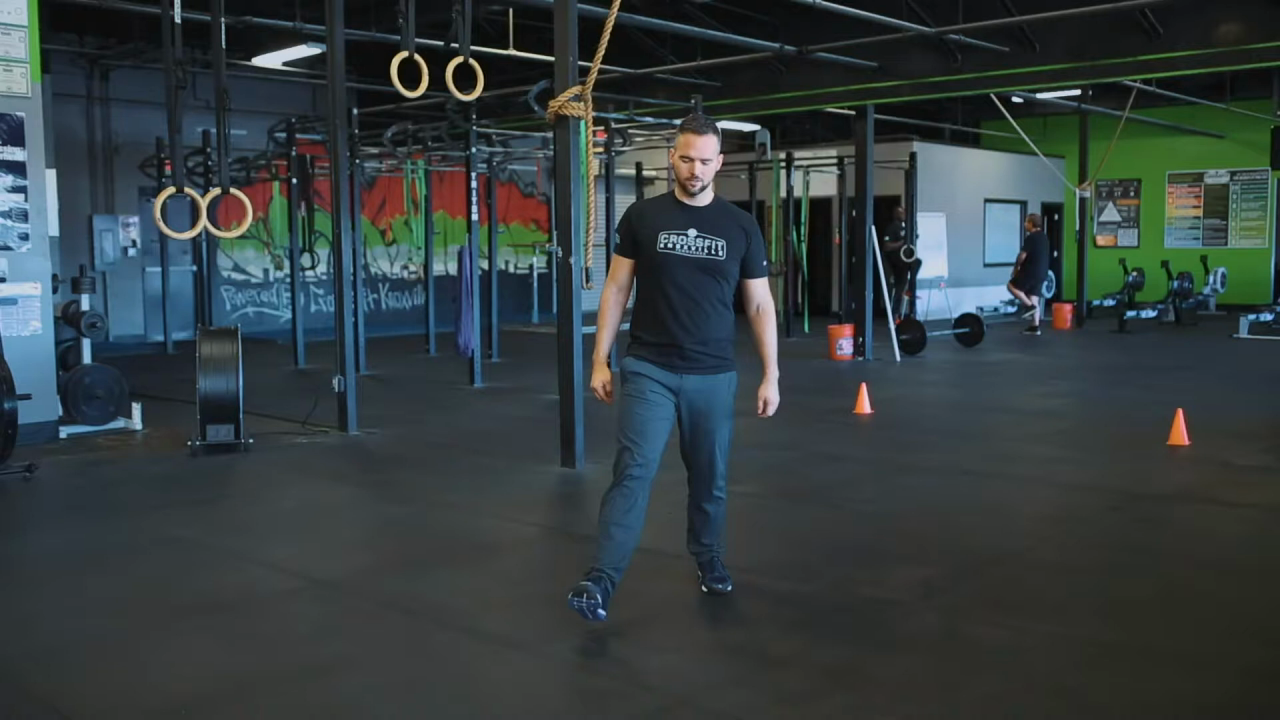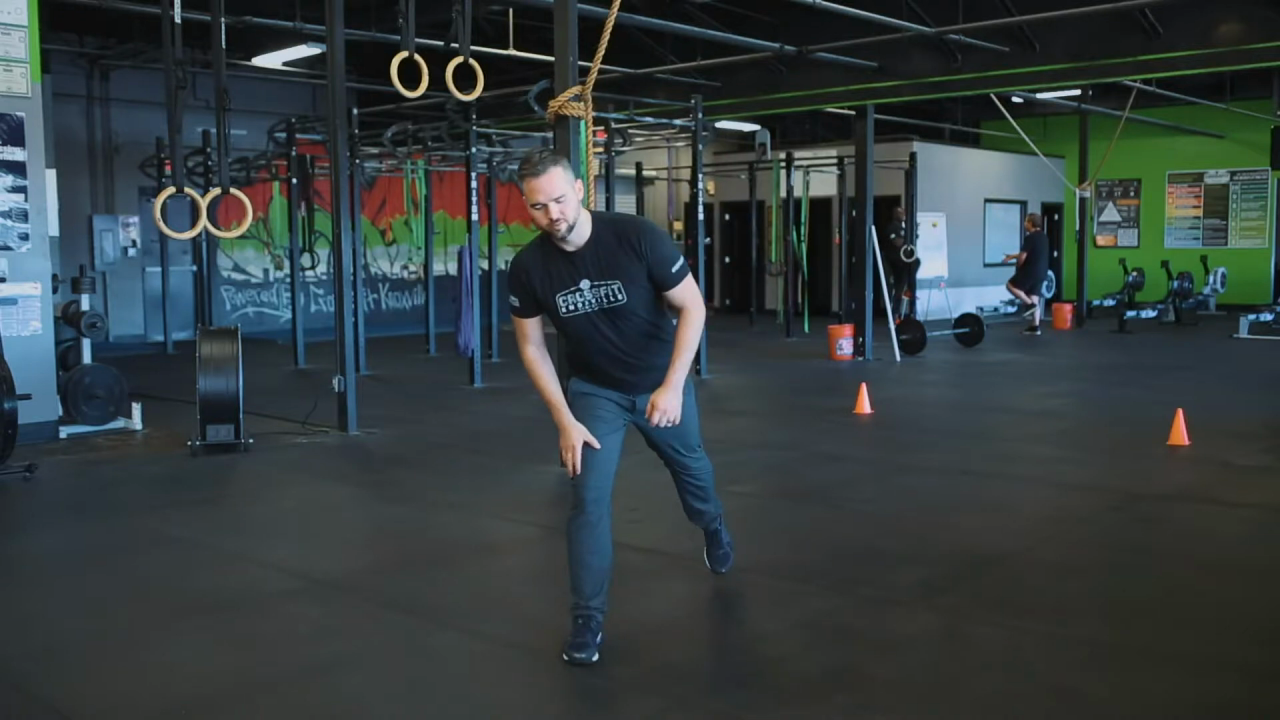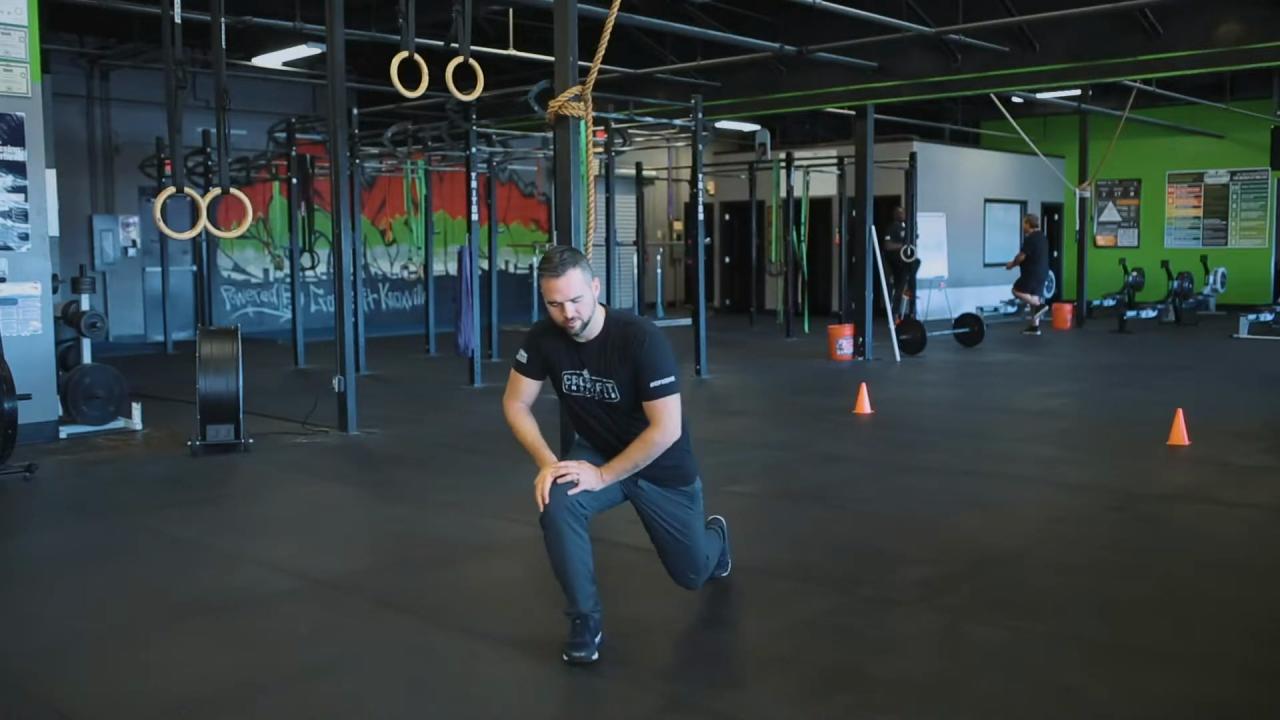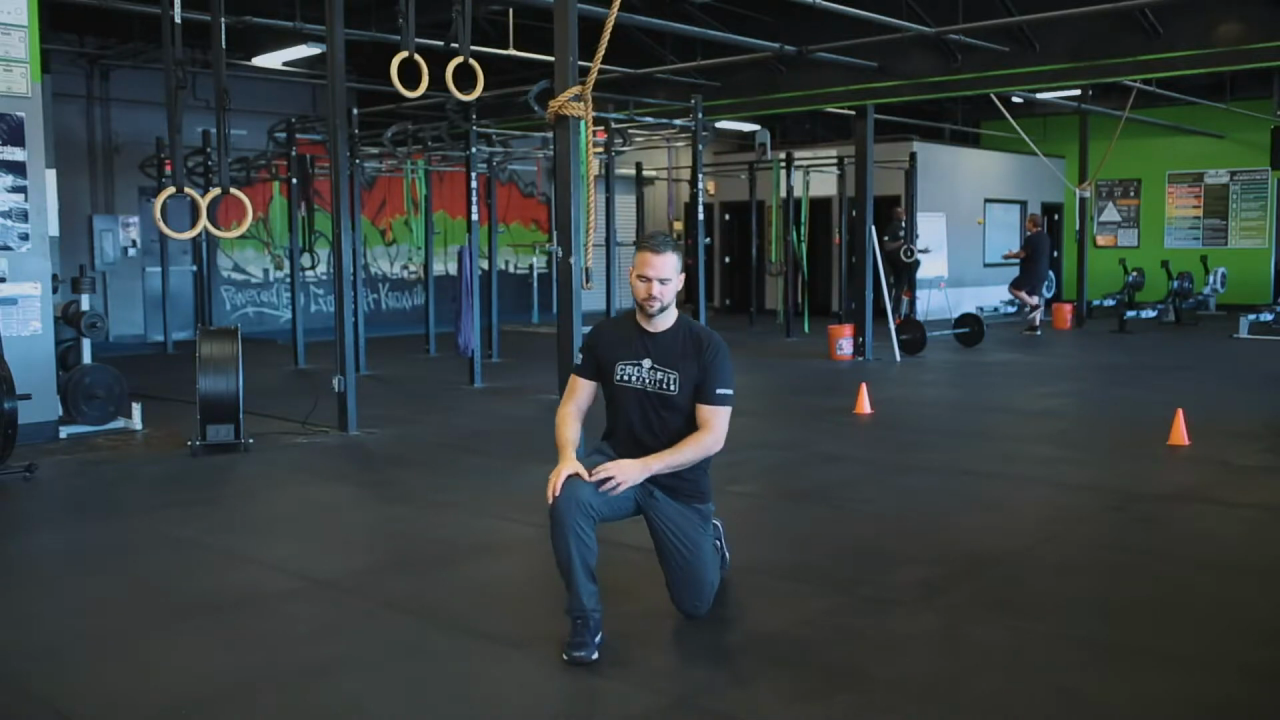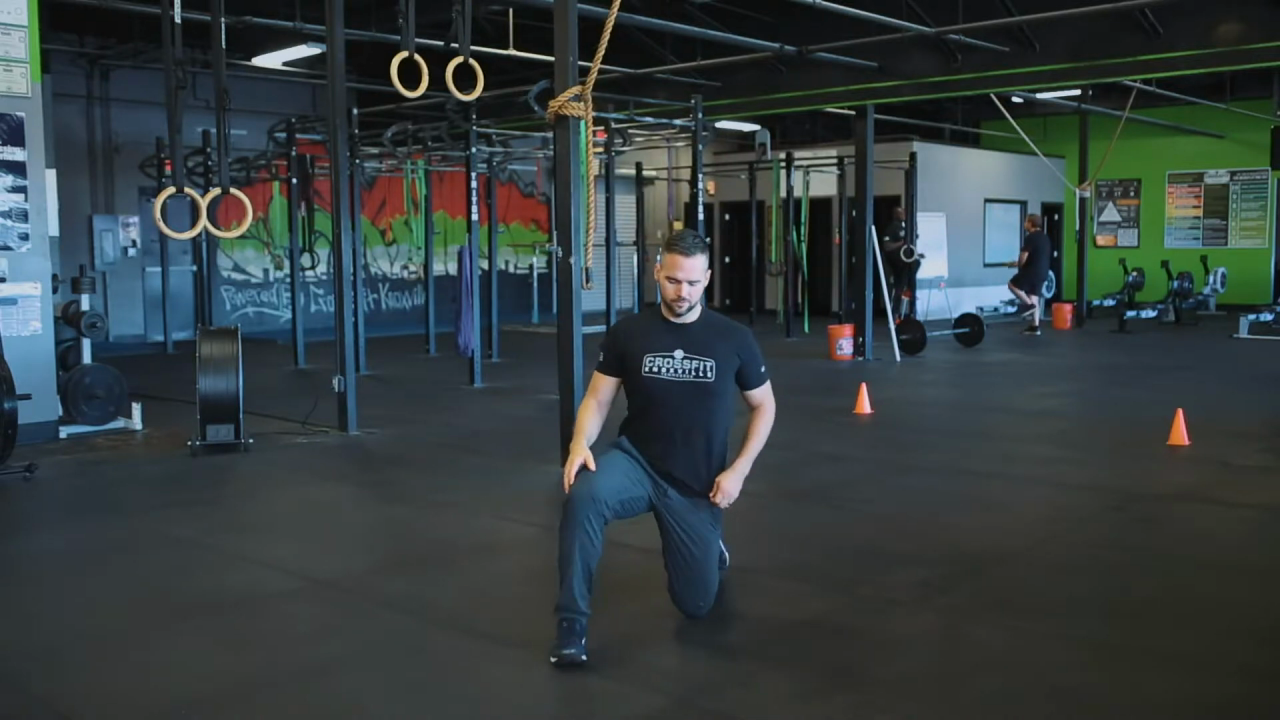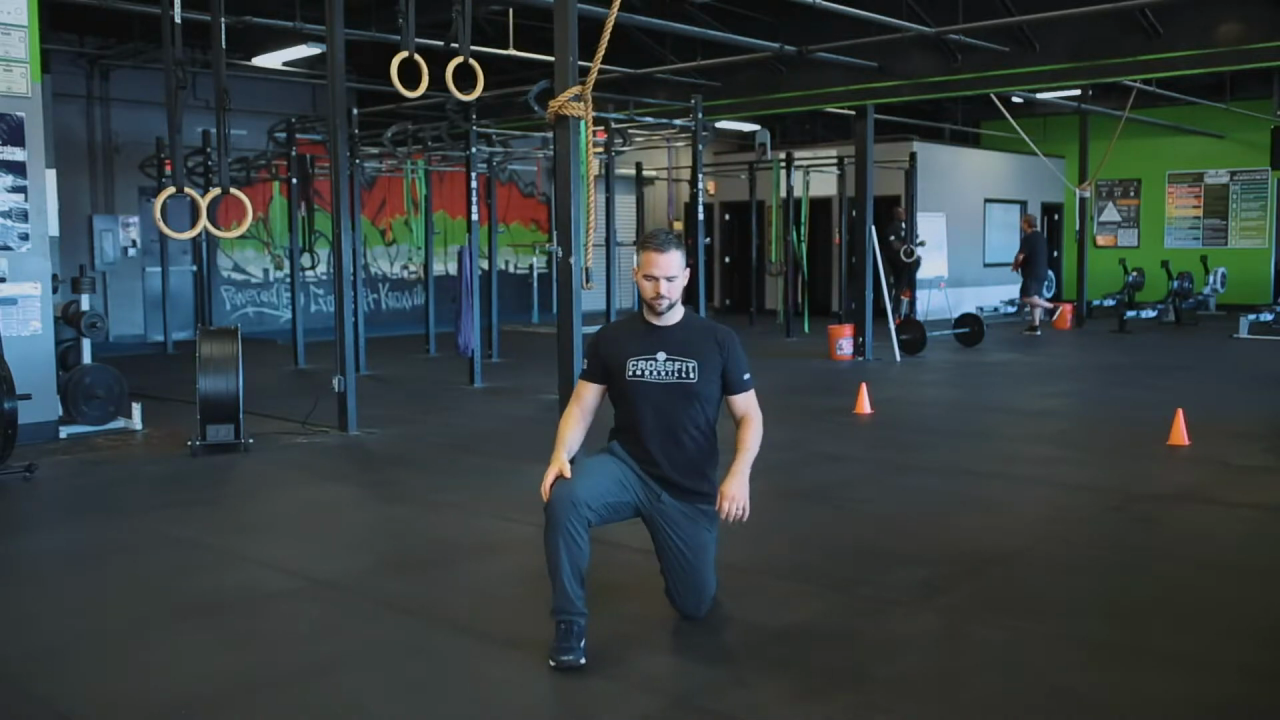
dt=0.7s
person 1, frame 1
left shoulder: (741, 226)
right shoulder: (642, 216)
left elbow: (760, 304)
right elbow: (616, 289)
left wrist: (770, 375)
right wrist: (600, 360)
left hip: (713, 375)
right hip: (648, 369)
left knee: (710, 477)
right knee: (633, 470)
left ankle: (708, 556)
right ankle: (600, 582)
person 1, frame 2
left shoulder: (637, 236)
right shoulder: (528, 267)
left elbow: (692, 306)
right elbow: (531, 345)
left wrist: (673, 385)
right wrist: (564, 419)
left hip: (660, 385)
right hip: (594, 389)
left knee: (689, 464)
right knee: (589, 498)
left ankle: (713, 526)
right ankle: (587, 616)
person 1, frame 3
left shoulder: (642, 340)
right shoulder: (544, 338)
left elbow: (667, 430)
right elbow: (515, 404)
left wrist: (603, 476)
right wrist: (547, 462)
left hip: (661, 467)
right hip: (596, 453)
left knee: (692, 571)
right knee: (556, 503)
left ankle: (714, 535)
right ankle: (585, 619)
person 1, frame 4
left shoulder: (707, 346)
right shoulder: (605, 336)
left elbow: (713, 436)
right elbow: (572, 407)
left wrist: (644, 467)
right wrist: (567, 457)
left hip: (680, 481)
right hip: (618, 460)
left knee: (695, 603)
right knee: (567, 502)
left ankle: (710, 539)
right ankle: (585, 619)
person 1, frame 5
left shoulder: (734, 339)
right shoulder: (628, 333)
left elbow: (763, 406)
right elbow: (597, 399)
left wrist: (738, 469)
right wrist: (580, 446)
left hip: (697, 482)
right hip: (636, 461)
left knee: (696, 604)
right knee: (584, 495)
left ankle: (707, 547)
right ankle: (571, 621)
person 1, frame 6
left shoulder: (718, 341)
right shoulder: (610, 339)
left elbow: (749, 416)
right elbow: (581, 407)
left wrist: (739, 473)
right wrist: (560, 455)
left hip: (690, 486)
right hip: (625, 466)
left knee: (695, 606)
right knee: (563, 500)
left ankle: (680, 552)
right ankle: (569, 624)
